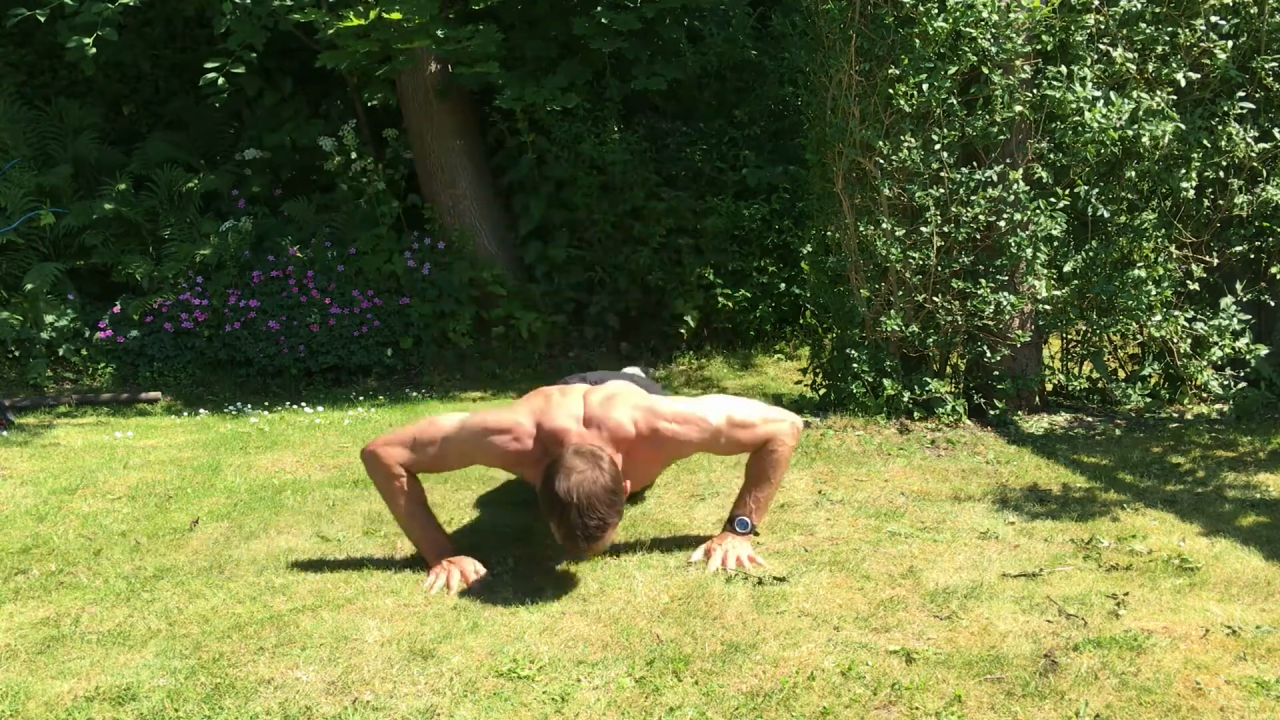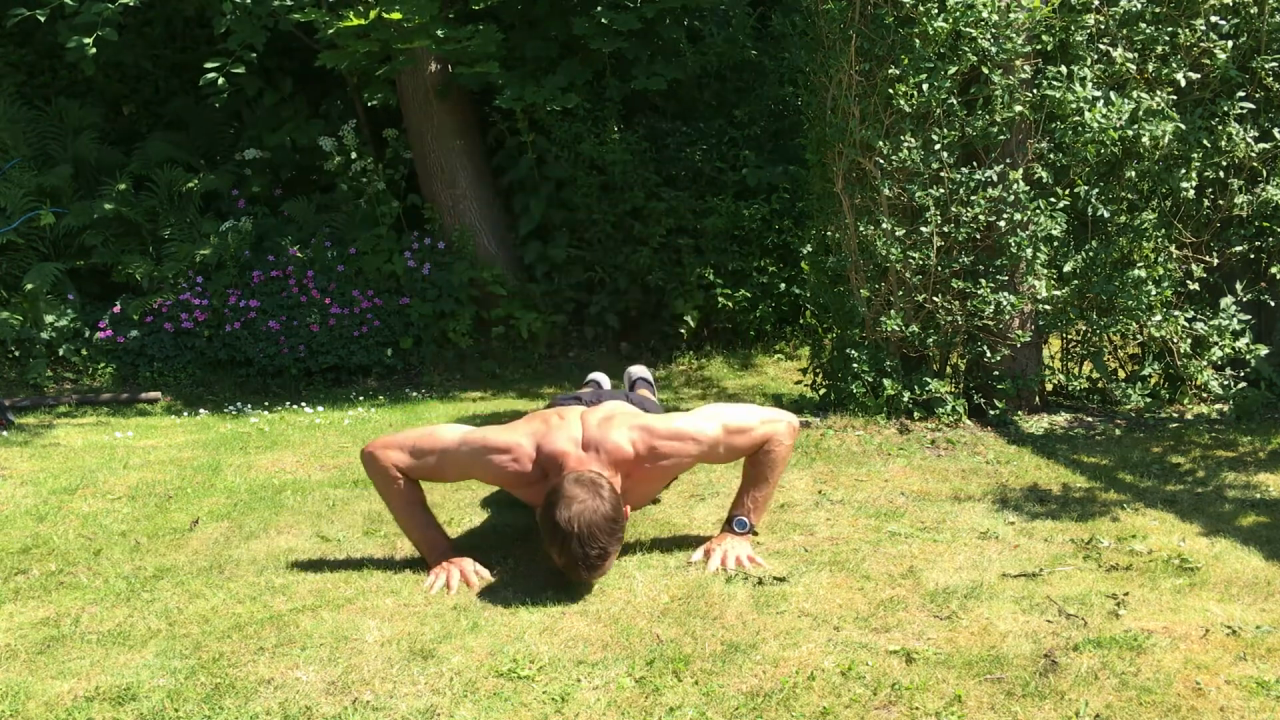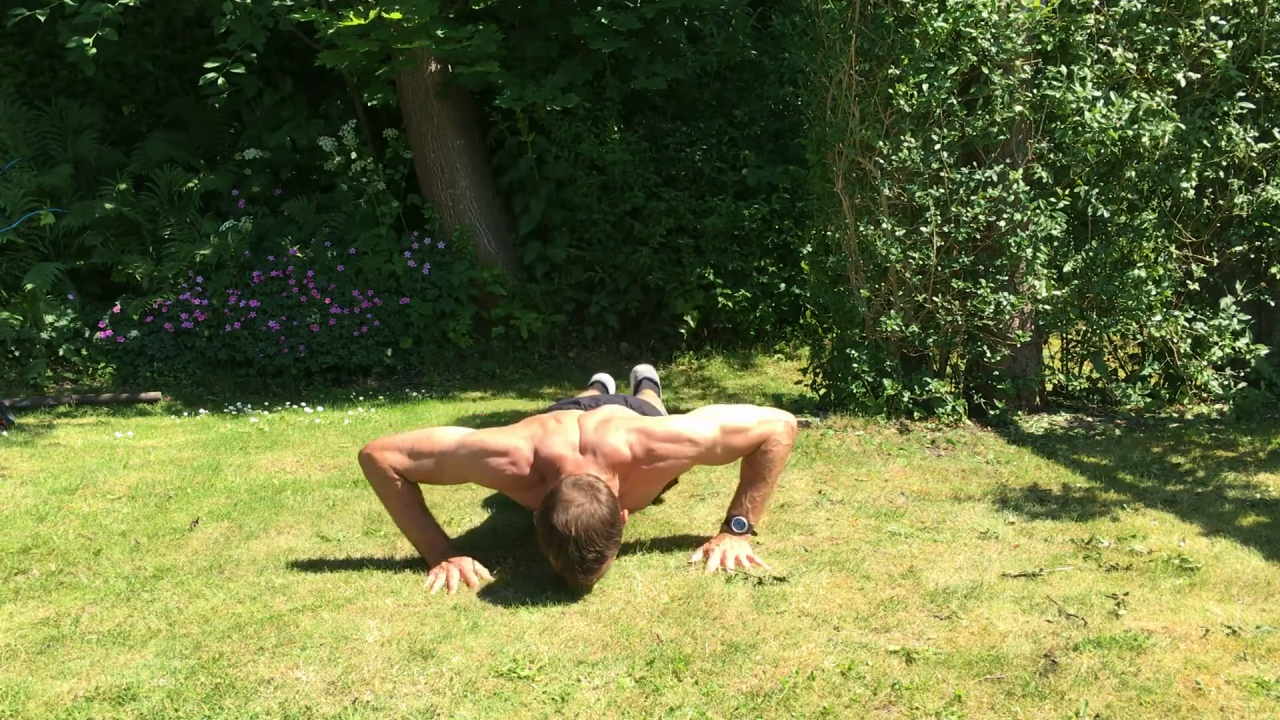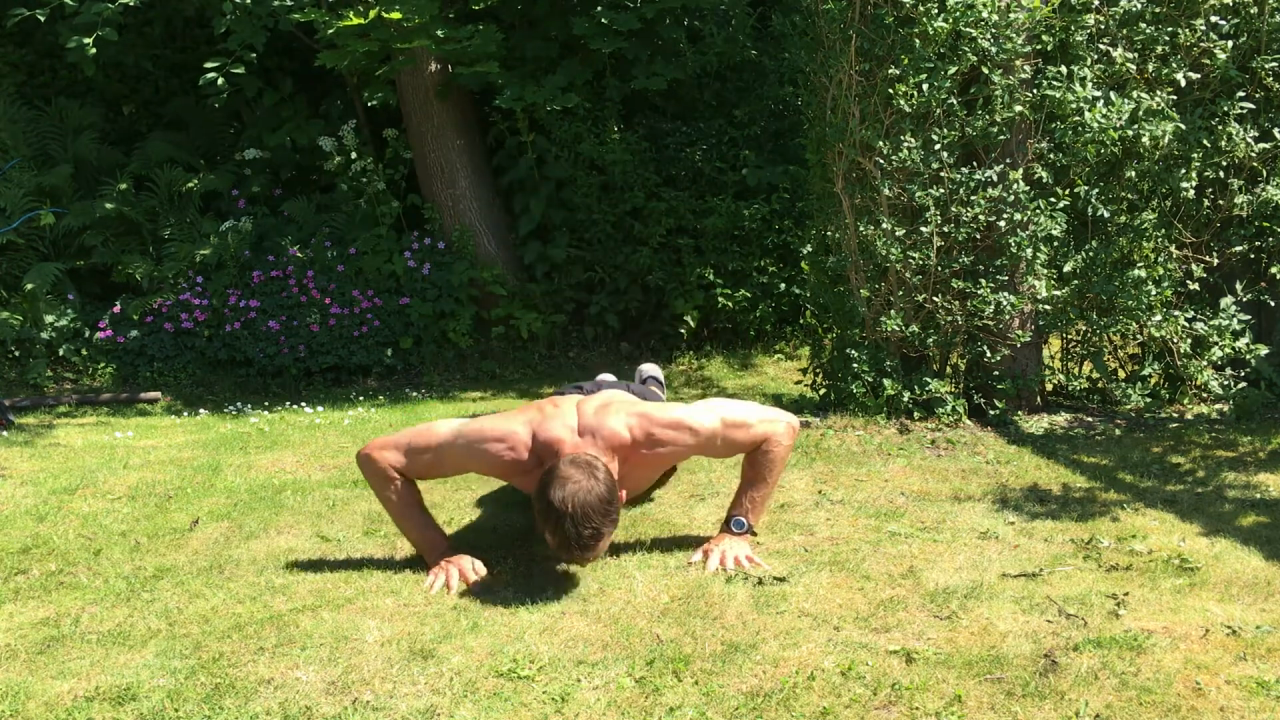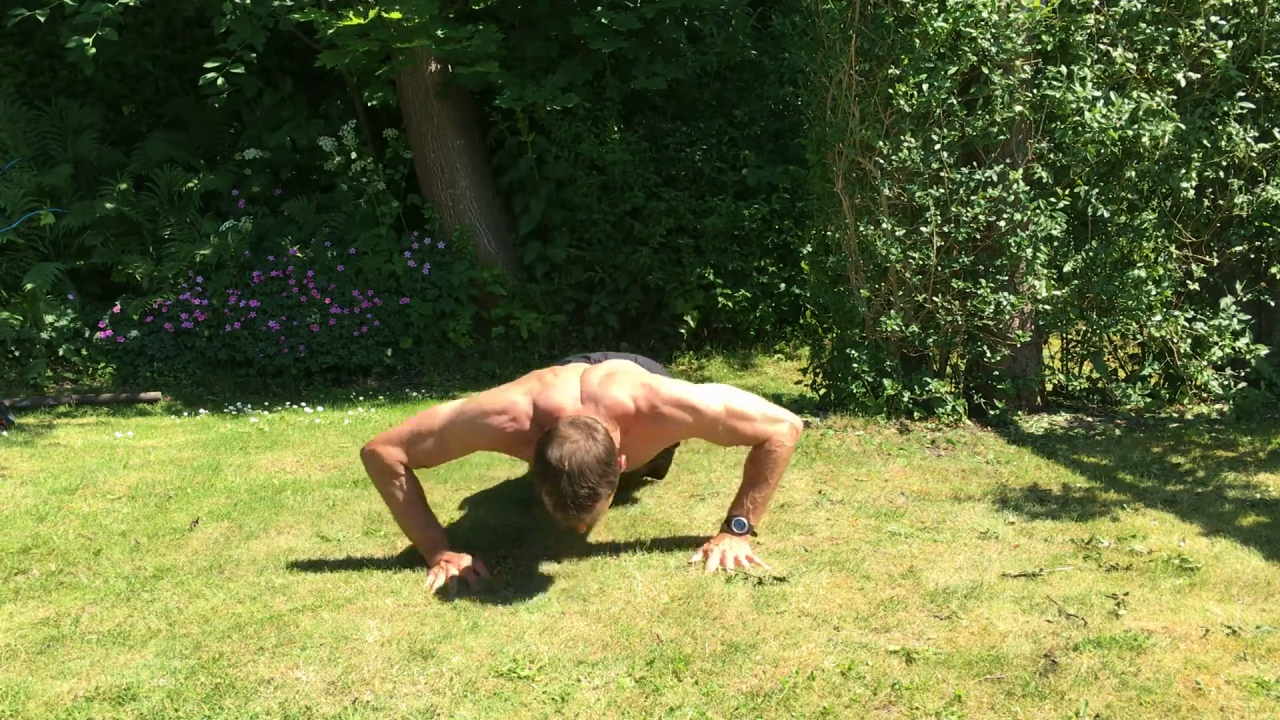
dt=0.1s
person 1, frame 1
left shoulder: (657, 429)
right shoulder: (515, 439)
left elbow: (786, 428)
right elbow: (380, 454)
left wrist: (738, 530)
right wrist: (441, 555)
right hip: (571, 394)
person 1, frame 2
left shoulder: (652, 449)
right shoulder: (518, 460)
left elbow: (783, 427)
right elbow: (378, 454)
left wrist: (738, 530)
right wrist: (440, 555)
left hip: (635, 416)
right hip: (567, 412)
left ankle: (639, 384)
right ankle: (594, 390)
person 1, frame 3
left shoulder: (649, 452)
right shoulder: (514, 462)
left elbow: (781, 427)
right elbow: (376, 456)
left wrist: (737, 530)
right wrist: (440, 555)
left hip: (634, 420)
right hip: (566, 417)
left ankle: (644, 383)
right ankle: (597, 392)
person 1, frame 4
left shoulder: (653, 432)
right shoulder: (509, 447)
left elbow: (783, 427)
right elbow: (374, 455)
left wrist: (736, 531)
right wrist: (440, 554)
right hip: (577, 402)
left ankle: (649, 385)
person 1, frame 5
left shoulder: (656, 409)
right shoulder: (509, 422)
left elbow: (785, 428)
right elbow: (379, 451)
left wrist: (736, 531)
right wrist: (438, 552)
left hip: (637, 374)
right hip: (573, 372)
left knee: (656, 462)
